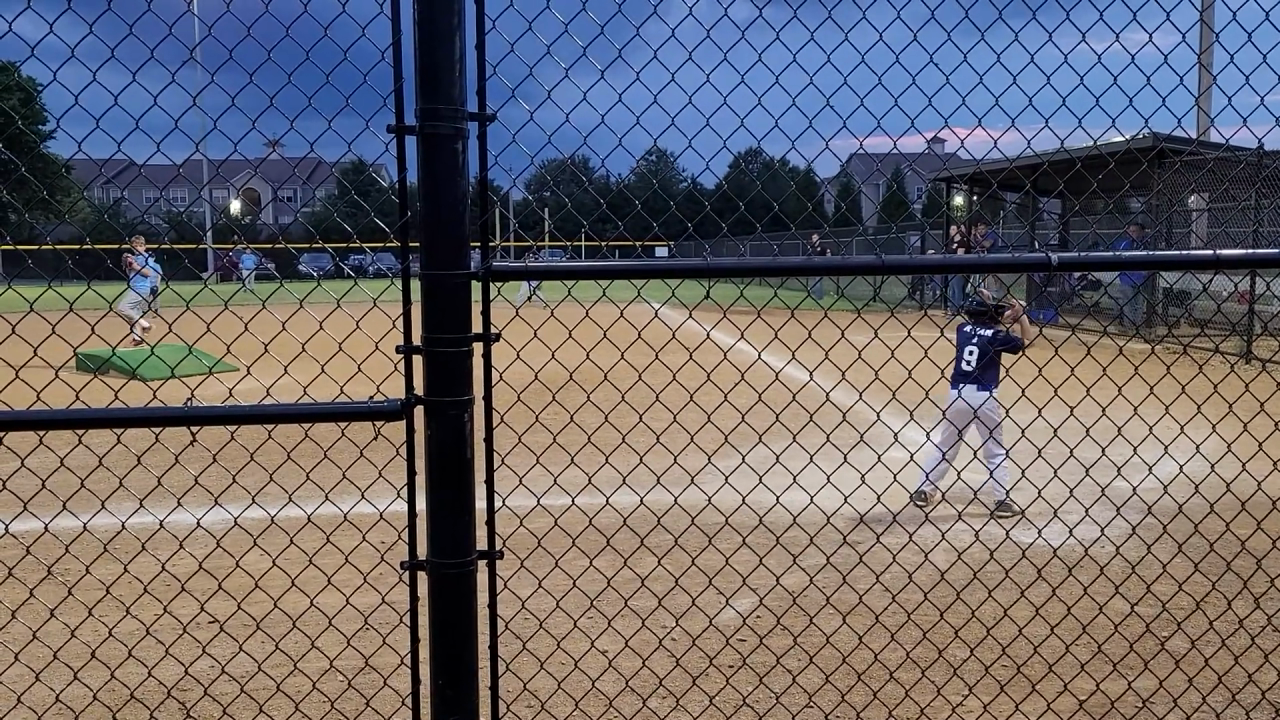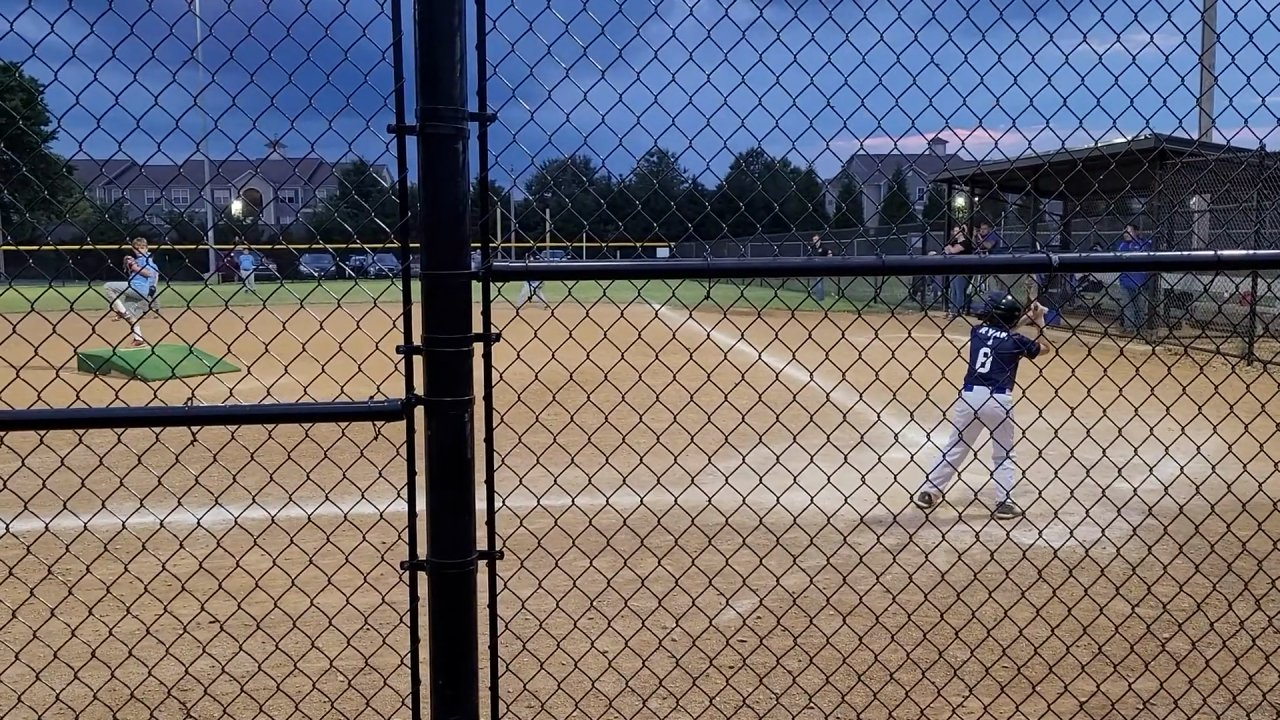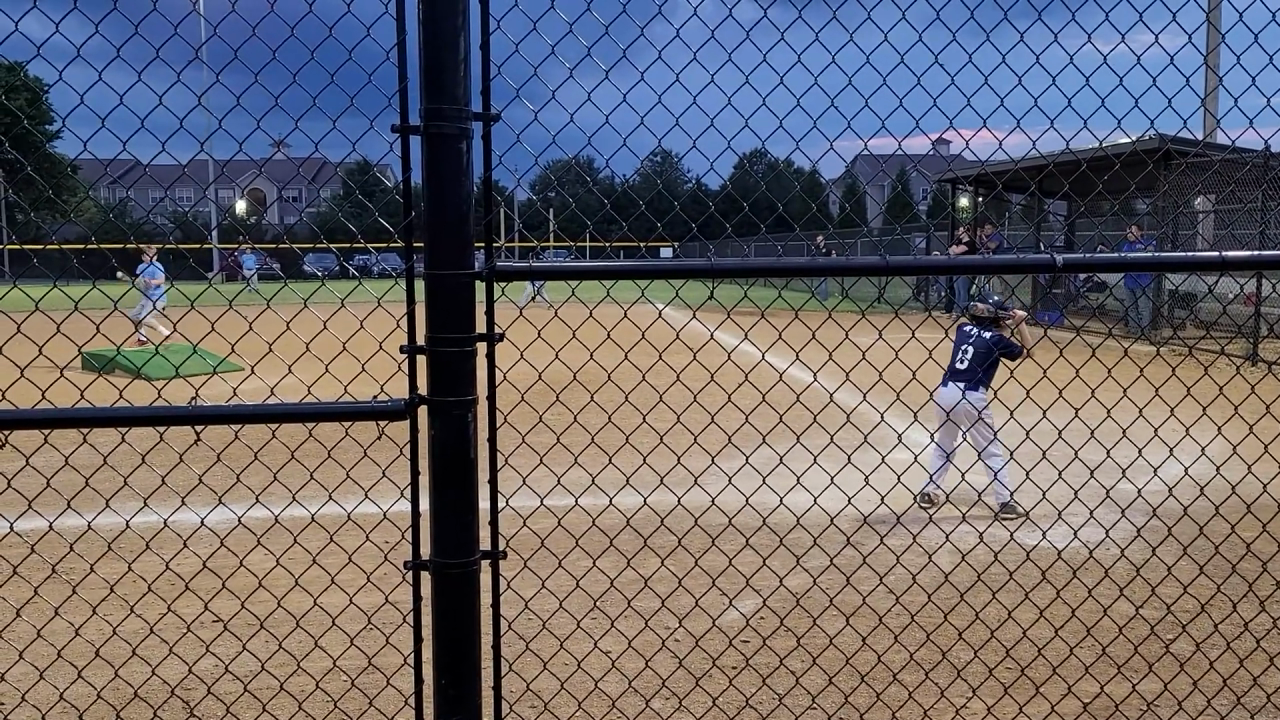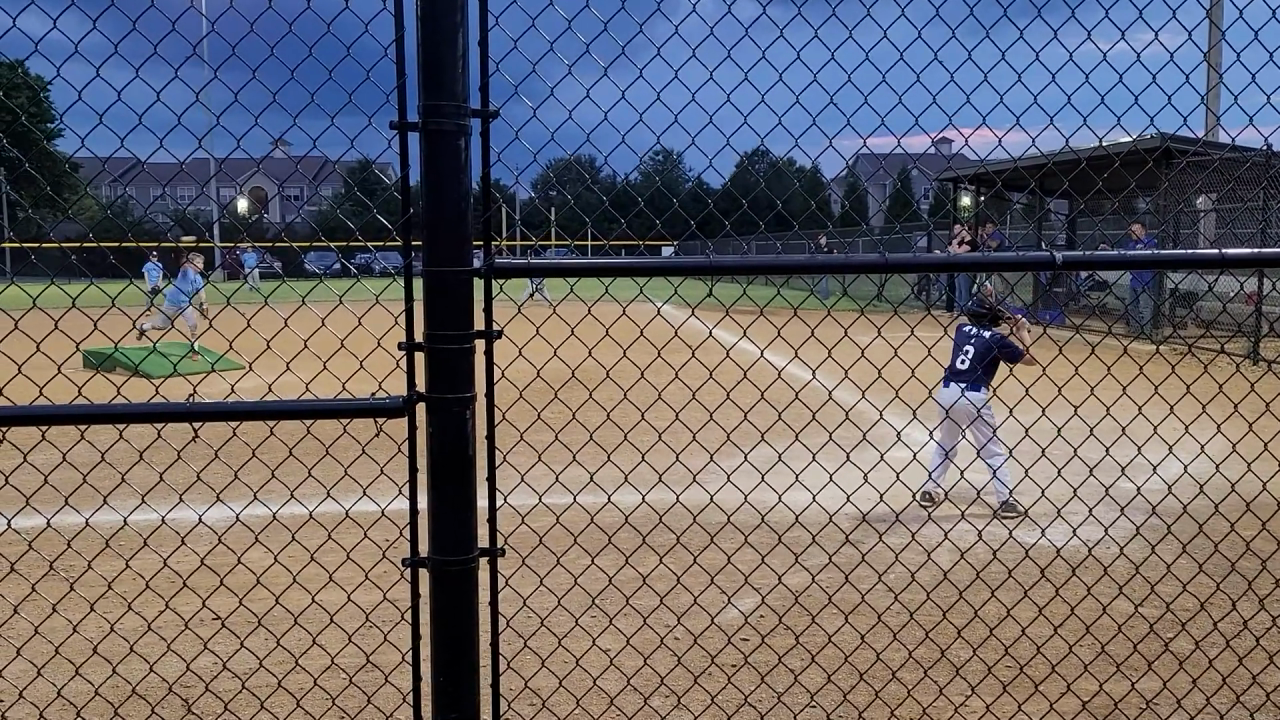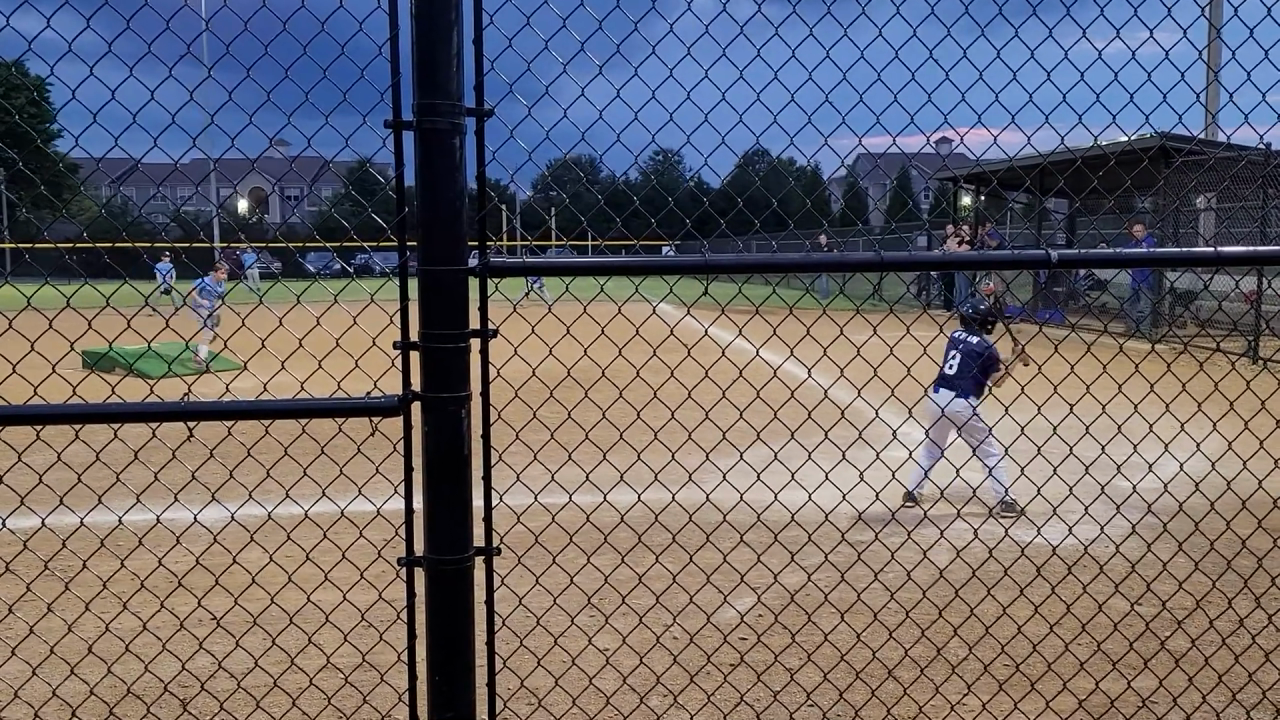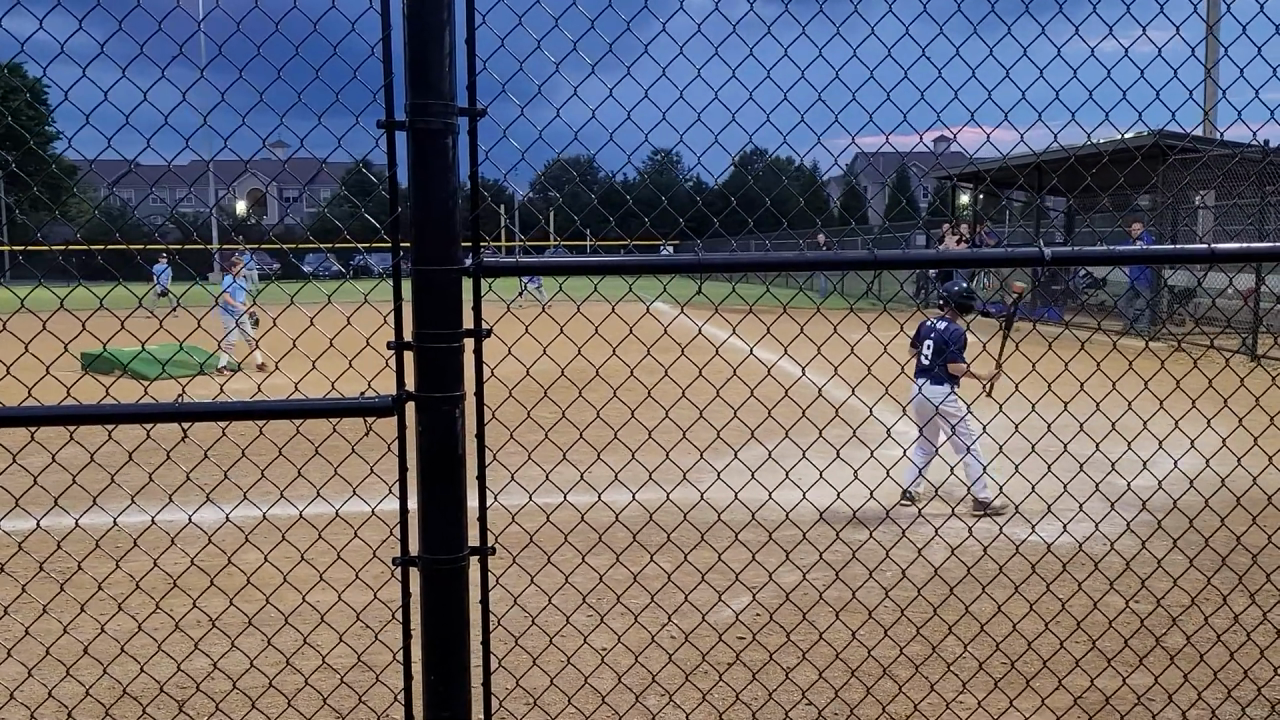
dt=0.4s
person 1, frame 1
left shoulder: (963, 329)
right shoulder: (997, 336)
right elbow: (1028, 342)
left wrist: (1007, 315)
right wrist: (1020, 314)
left hip: (957, 393)
right hip: (983, 396)
left knee: (944, 446)
right knee: (995, 451)
left ankle: (924, 491)
right ankle: (1003, 501)
person 1, frame 2
left shoulder: (977, 331)
right shoulder: (1014, 340)
right elbow: (1044, 348)
left wrist: (1026, 318)
right wrist: (1039, 320)
left hip: (969, 395)
right hip: (997, 399)
left knee: (955, 448)
right knee: (1003, 453)
left ankle: (928, 492)
right ankle: (1005, 503)
person 1, frame 3
left shoulder: (963, 328)
right shoulder: (997, 339)
right elbow: (1027, 352)
left wrist: (1009, 325)
right wrist: (1020, 324)
left hip: (946, 392)
right hip: (972, 396)
left knee: (943, 446)
right knee: (992, 451)
left ankle: (929, 493)
right ankle: (1006, 502)
person 1, frame 4
left shoulder: (961, 329)
right shoulder: (997, 339)
right elbow: (1030, 359)
left wrist: (1013, 332)
right wrist: (1022, 331)
left hip: (947, 392)
right hip: (973, 396)
left knee: (944, 445)
right knee: (993, 450)
left ankle: (929, 491)
right ankle: (1006, 502)
person 1, frame 5
left shoulder: (954, 336)
right shoulder: (985, 347)
right elbow: (996, 381)
left wrist: (1005, 359)
right wrist: (1012, 359)
left hip: (937, 397)
right hip: (962, 403)
left knee: (930, 448)
right knee: (991, 452)
left ankle: (912, 492)
right ankle: (1006, 501)
person 1, frame 6
left shoulder: (926, 324)
right shoulder: (956, 332)
left elbow: (913, 353)
right elbow: (954, 368)
right wrist: (982, 376)
left hip: (920, 389)
right hip: (943, 393)
left knee: (925, 444)
right knee: (968, 445)
left ankle: (909, 491)
right ankle: (982, 499)
